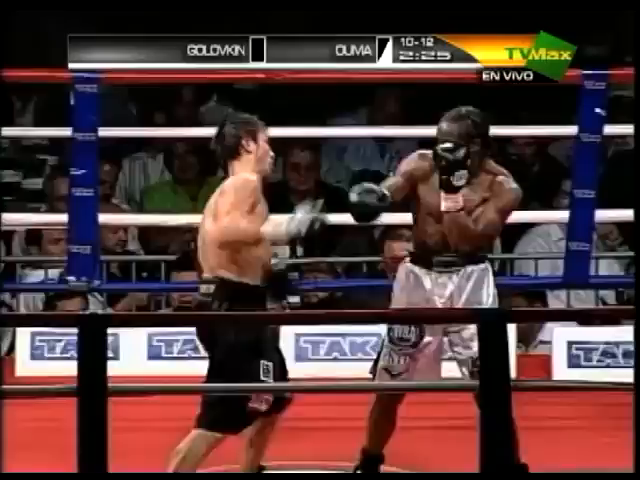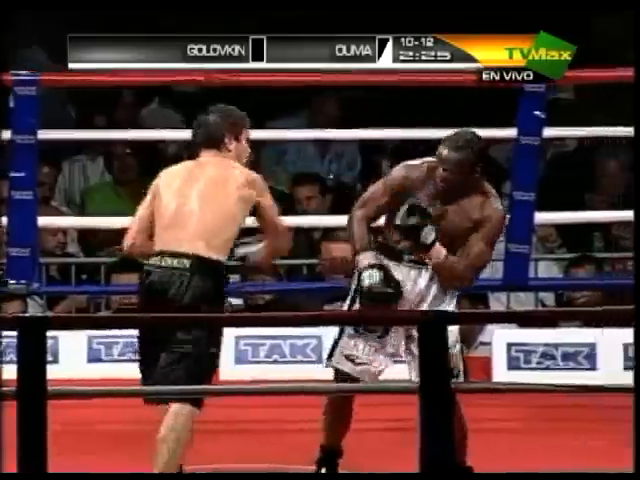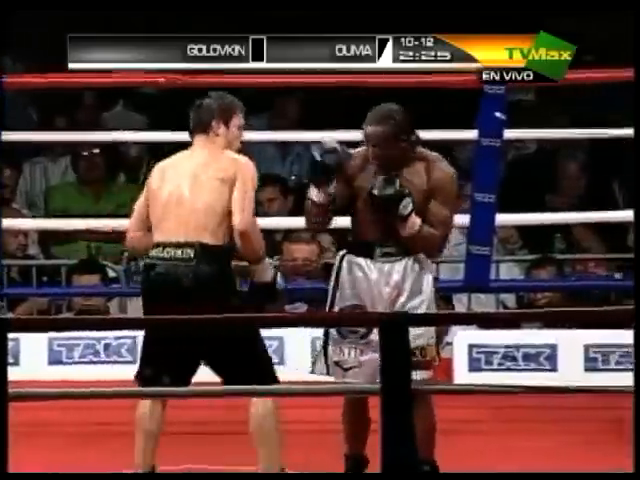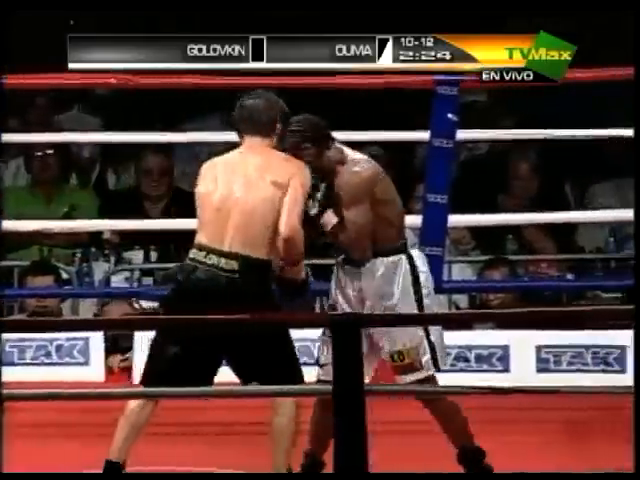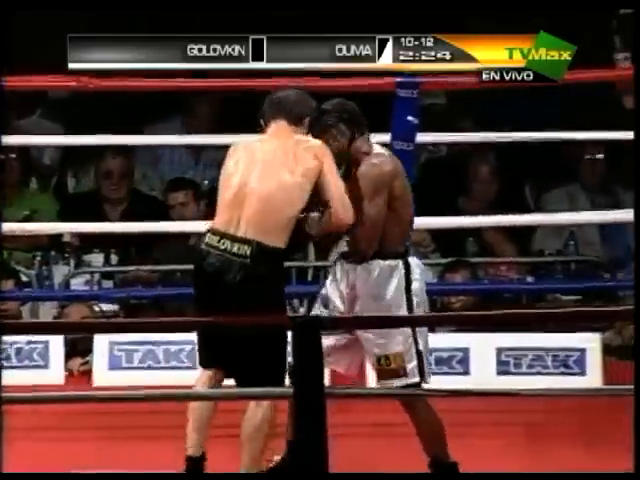
dt=0.3s
person 1, frame 1
left shoulder: (235, 189)
right shoulder: (247, 181)
right elbow: (221, 235)
left wrist: (265, 274)
right wrist: (280, 229)
left hip: (241, 307)
right hip: (233, 314)
left knee: (273, 401)
right knee: (218, 423)
left ankle: (250, 472)
person 1, frame 2
left shoulder: (168, 177)
right shoulder: (249, 181)
left elbow: (133, 243)
right elbow: (280, 242)
right wrist: (257, 257)
left hip: (157, 280)
right hip: (199, 287)
left knee: (171, 392)
right knee: (185, 400)
left ankle: (171, 469)
person 1, frame 3
left shoulder: (161, 169)
right shoulder: (239, 165)
left elbow: (134, 238)
right elbow: (243, 227)
right wrist: (261, 265)
left hip: (158, 272)
right hip: (204, 275)
left knee: (156, 386)
right knee: (259, 383)
left ankle: (142, 470)
right ankle: (272, 472)
person 1, frame 4
left shoulder: (209, 168)
right shoulder: (292, 169)
right elbow: (289, 233)
right wrist: (295, 267)
left hip: (195, 274)
right hip: (244, 285)
left knee: (154, 383)
right knee: (285, 386)
left ankle: (113, 467)
person 1, frame 5
left shoulder: (239, 148)
right shoulder: (314, 150)
right elbow: (344, 218)
left hip: (211, 261)
right hip: (255, 271)
left knee: (214, 367)
right knee: (264, 385)
left ankle: (194, 461)
person 2, frame 1
left shoulder: (505, 188)
right shoulder: (421, 163)
left elbow: (467, 240)
right elbow: (387, 192)
left wrist: (452, 187)
right wrist: (370, 196)
left hip: (469, 281)
right hip: (418, 275)
right knee: (391, 383)
left ankle: (511, 464)
right ankle: (368, 462)
person 2, frame 2
left shoulder: (490, 210)
right shoulder: (409, 174)
left elbow: (462, 277)
right elbow: (359, 215)
left wrist: (429, 239)
right wrist: (368, 266)
left hip: (435, 285)
right hip: (385, 271)
right knee: (347, 376)
left ankle: (458, 469)
right ankle: (328, 458)
person 2, frame 3
left shoulder: (438, 172)
right shoulder: (353, 160)
left elbow: (437, 243)
right elbow: (316, 223)
left wrist: (404, 211)
right wrist: (319, 185)
left hip: (412, 271)
right hip: (358, 269)
right knee: (353, 383)
left ankle: (425, 464)
right ankle: (355, 464)
person 2, frame 4
left shoulder: (356, 174)
right shoulder: (332, 171)
left elbow: (360, 249)
left wrist: (320, 210)
left hip: (394, 274)
right hip: (352, 274)
left knee: (423, 384)
right knee: (332, 381)
left ankle: (473, 460)
right ankle: (310, 466)
person 2, frame 5
left shoulder: (374, 167)
right shoulder: (361, 165)
left elbow: (366, 242)
left hip: (387, 276)
right hip: (349, 270)
left knee: (407, 389)
left ankle: (445, 468)
